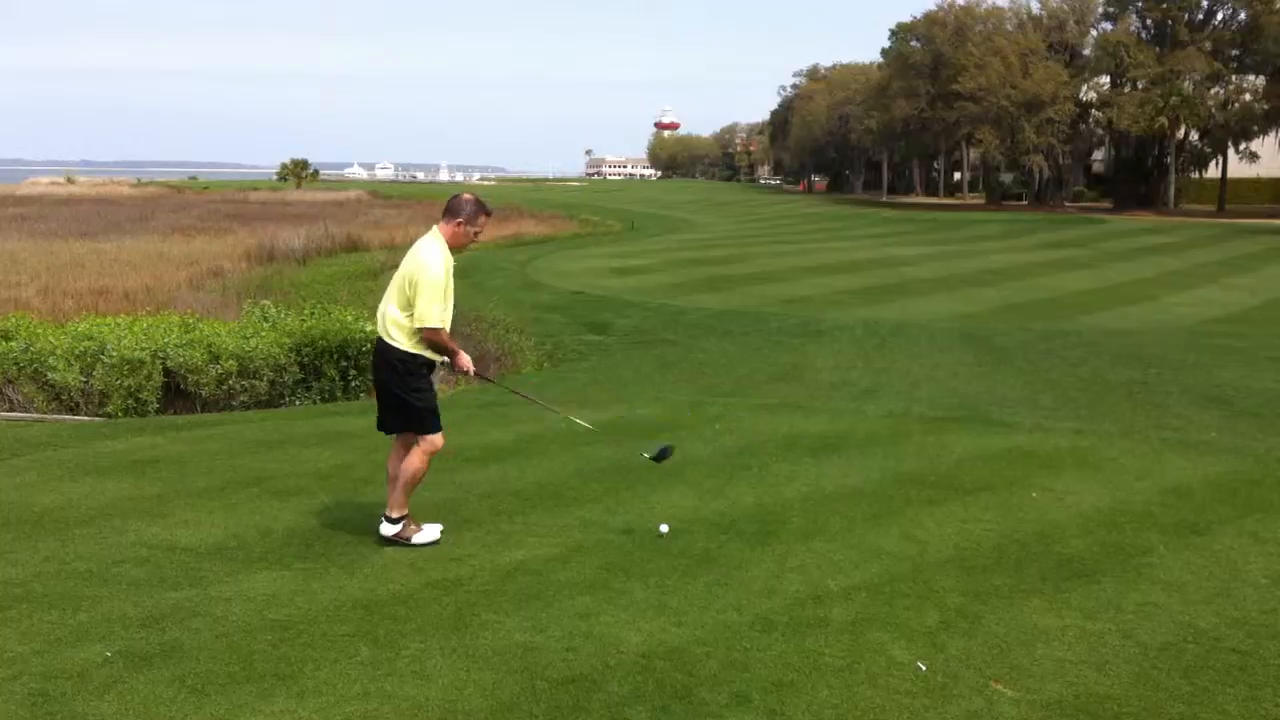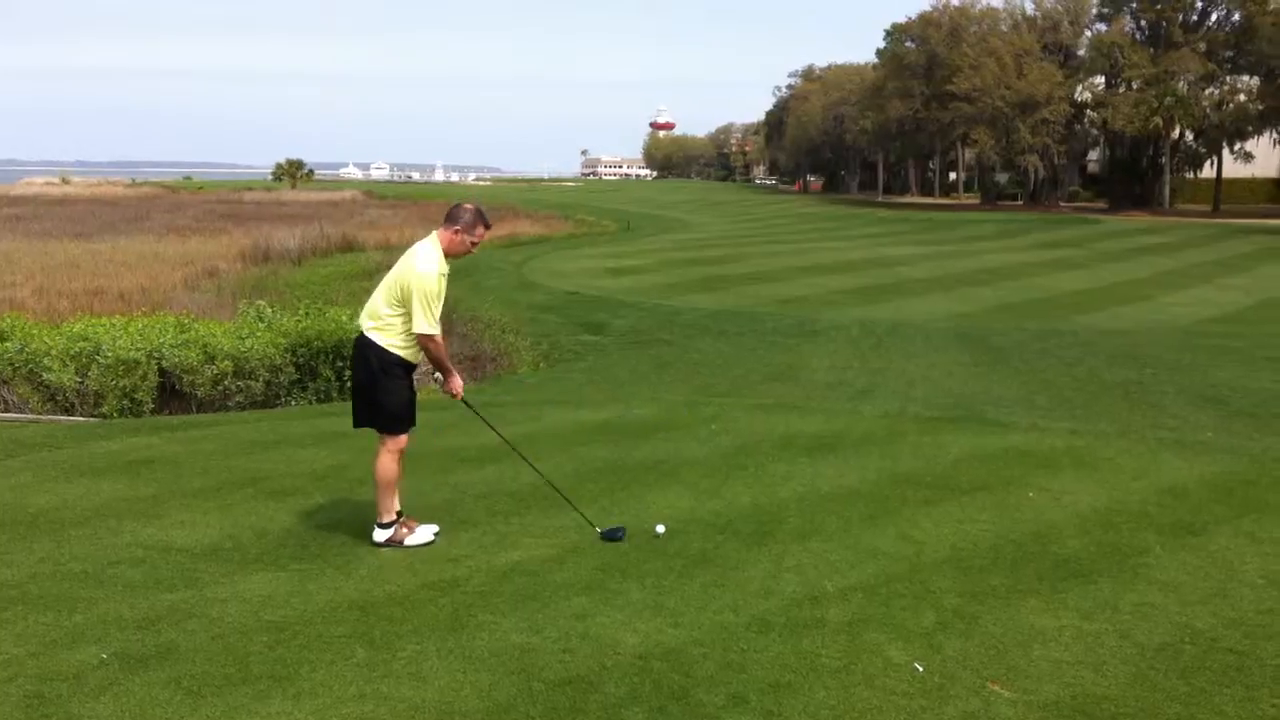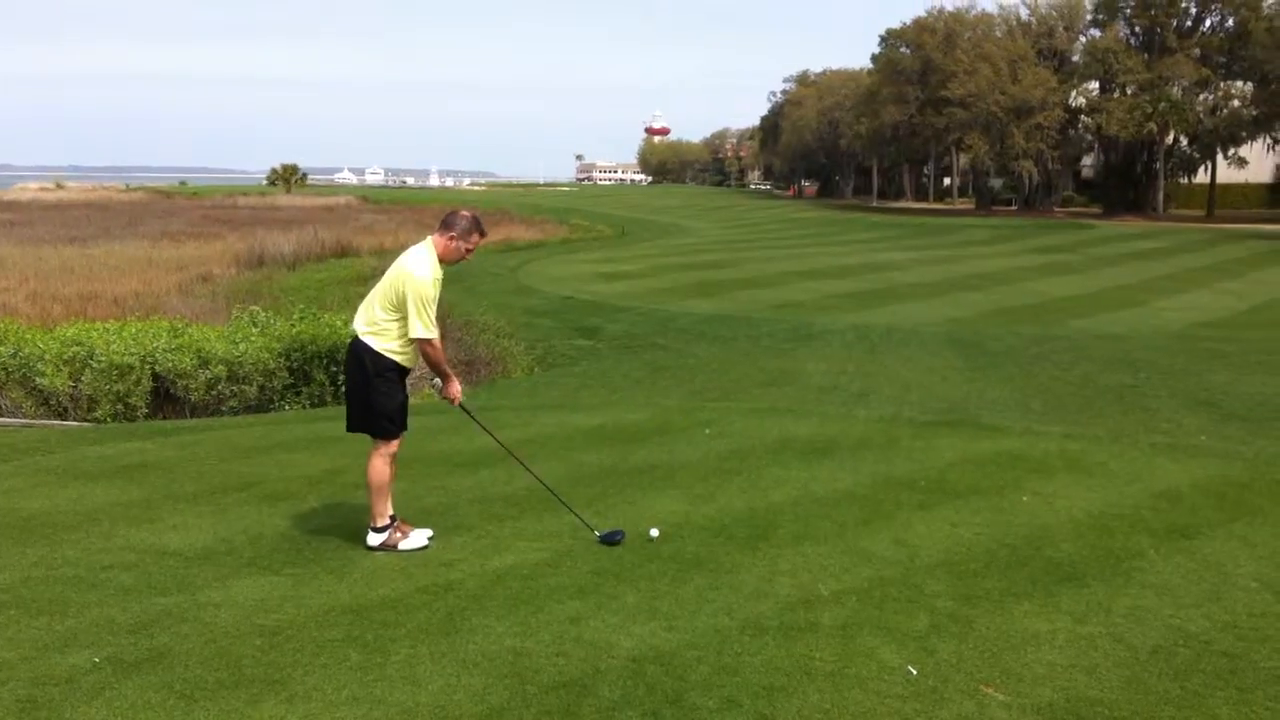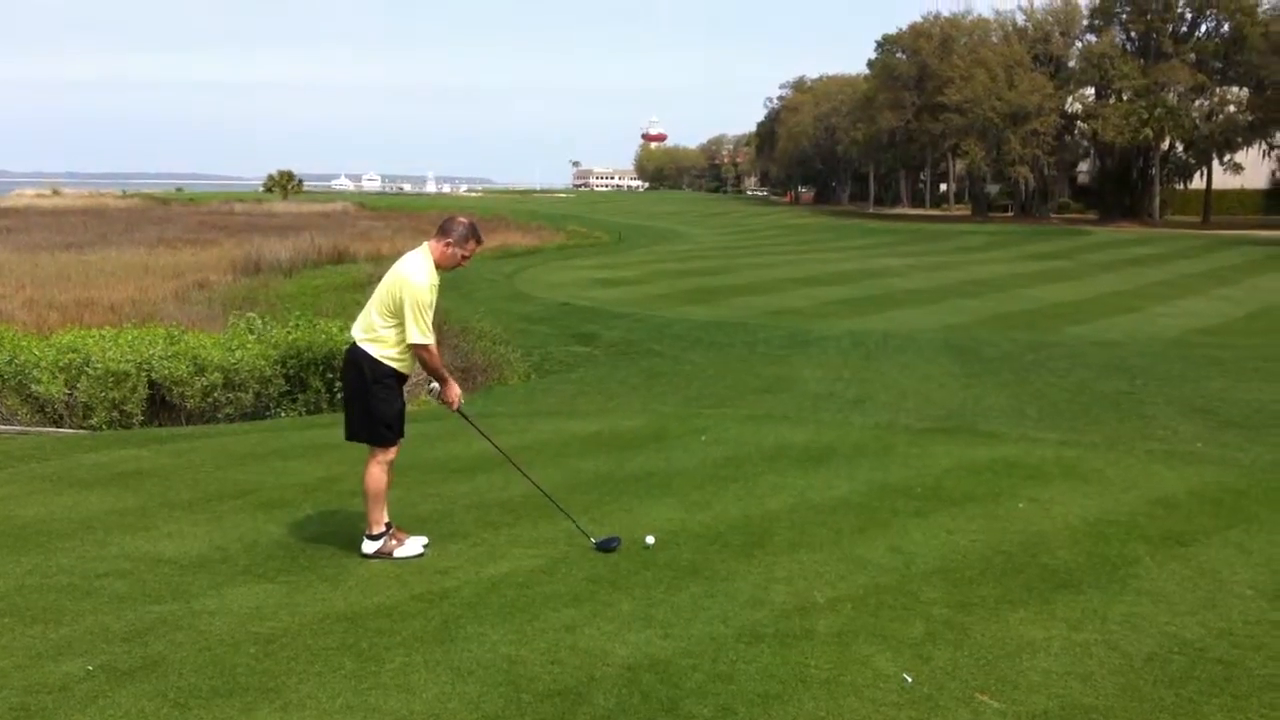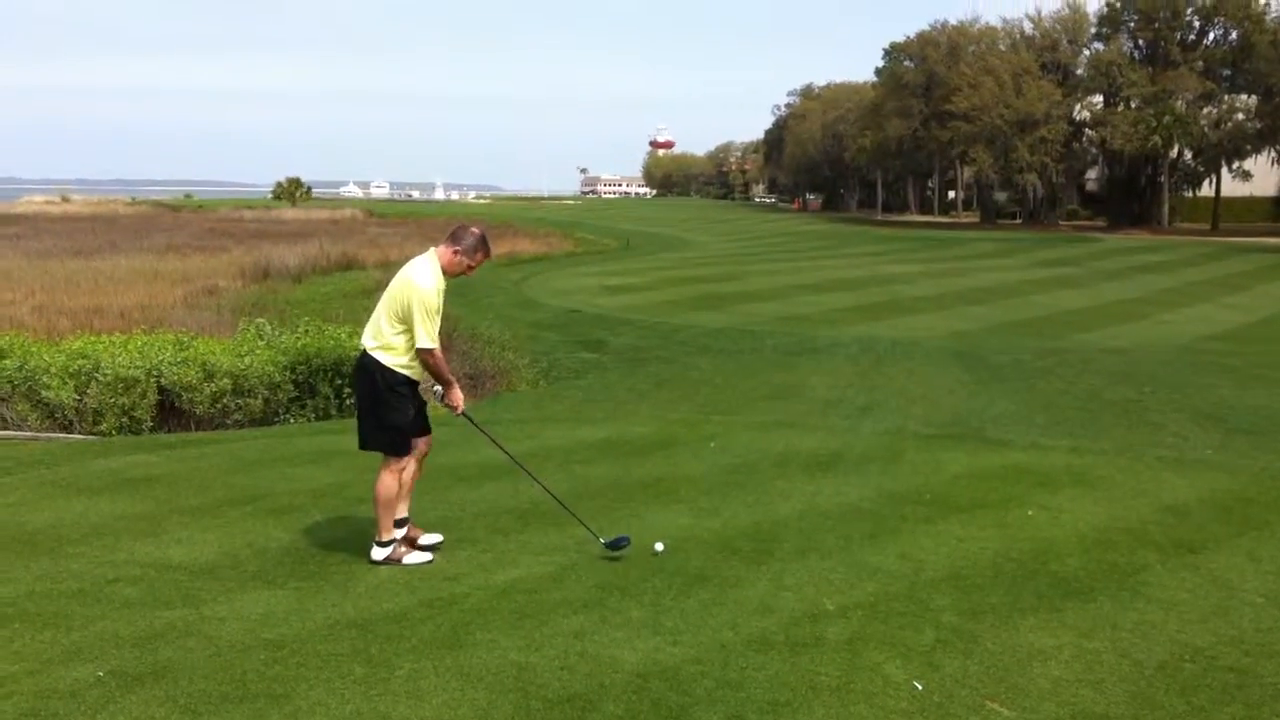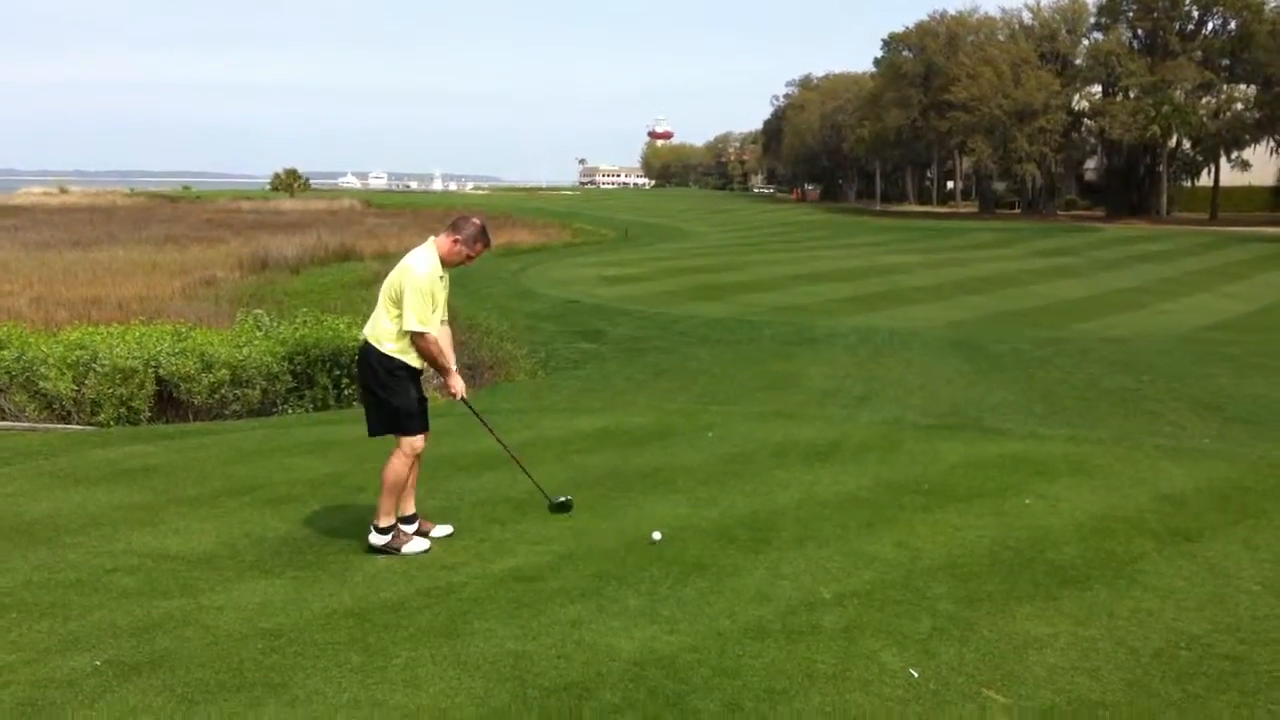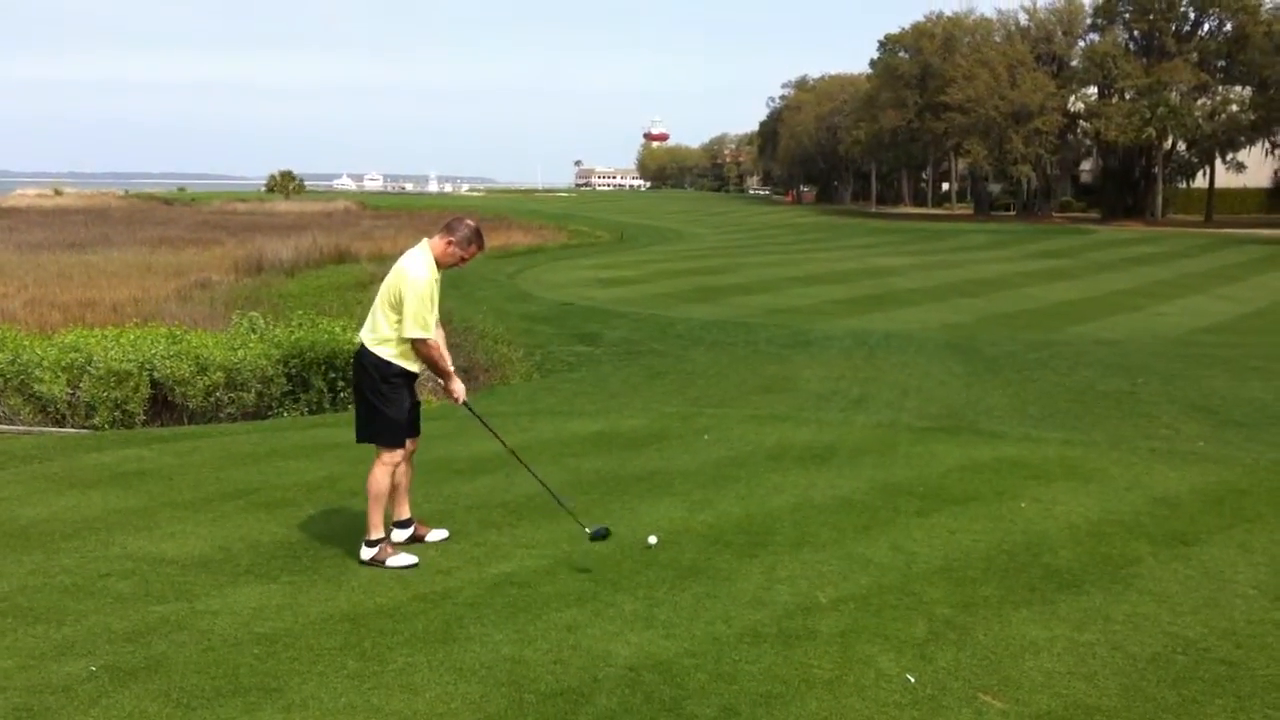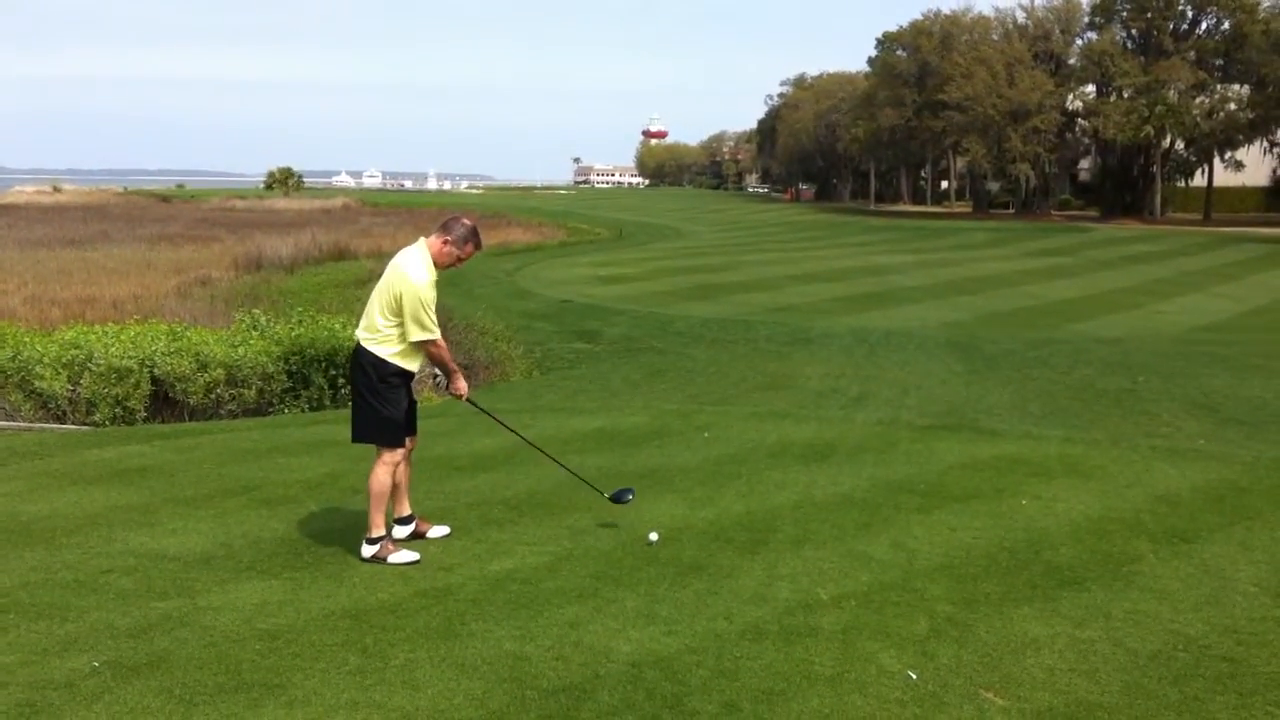
dt=0.3s
person 1, frame 1
left shoulder: (430, 246)
right shoulder: (433, 264)
right elbow: (430, 332)
left wrist: (449, 351)
right wrist: (456, 353)
left hip: (398, 354)
right hip: (404, 359)
left knee: (407, 438)
right knee: (430, 442)
left ankle: (396, 515)
right ankle: (394, 519)
person 1, frame 2
left shoulder: (431, 252)
right shoulder: (428, 269)
left elbow: (429, 328)
right elbow: (428, 336)
left wrist: (444, 369)
right wrist: (450, 374)
left hip: (391, 353)
right hip: (382, 355)
left knee: (398, 439)
right knee: (393, 441)
left ankle: (393, 514)
right ankle: (385, 527)
person 1, frame 3
left shoulder: (425, 256)
right shoulder: (422, 273)
left elbow: (427, 332)
right elbow: (426, 341)
left wrist: (443, 374)
right wrist: (449, 379)
left hip: (386, 357)
right hip: (375, 359)
left knee: (391, 443)
right knee: (385, 446)
left ankle: (387, 519)
right ankle: (379, 530)
person 1, frame 4
left shoulder: (421, 262)
right shoulder: (419, 279)
left elbow: (421, 337)
right elbow: (422, 345)
left wrist: (440, 378)
right wrist: (447, 382)
left hip: (383, 364)
right hip: (374, 366)
left knee: (388, 450)
right knee: (382, 453)
left ankle: (383, 526)
right ankle: (375, 538)
person 1, frame 5
left shoulder: (427, 267)
right shoulder: (426, 283)
left elbow: (427, 341)
right elbow: (428, 350)
left wrist: (445, 381)
right wrist: (450, 385)
left hip: (396, 371)
right hip: (385, 373)
left knee: (420, 443)
right knee: (396, 460)
left ankle: (400, 524)
right ankle: (385, 544)
person 1, frame 6
left shoulder: (437, 267)
right shoulder: (421, 270)
left elbow: (440, 324)
right elbow: (421, 336)
left wrist: (453, 369)
right wrist: (447, 373)
left hip: (402, 362)
right hip: (385, 361)
left knee: (415, 442)
right knee: (410, 443)
left ankle: (407, 520)
right ankle: (383, 528)
person 1, frame 7
left shoulder: (427, 264)
right shoulder: (418, 274)
left elbow: (433, 326)
right elbow: (422, 342)
left wrist: (450, 369)
right wrist: (448, 378)
left hip: (396, 366)
right hip: (381, 367)
left knee: (406, 446)
right knee: (390, 454)
left ankle: (403, 524)
right ankle: (374, 543)
person 1, frame 8
left shoulder: (416, 256)
right shoulder: (416, 277)
left elbow: (428, 332)
right elbow: (431, 341)
left wrist: (443, 370)
right wrist: (454, 375)
left hip: (392, 364)
right hip: (379, 367)
left knee: (406, 443)
right knee: (390, 453)
left ankle: (404, 521)
right ankle: (375, 540)
